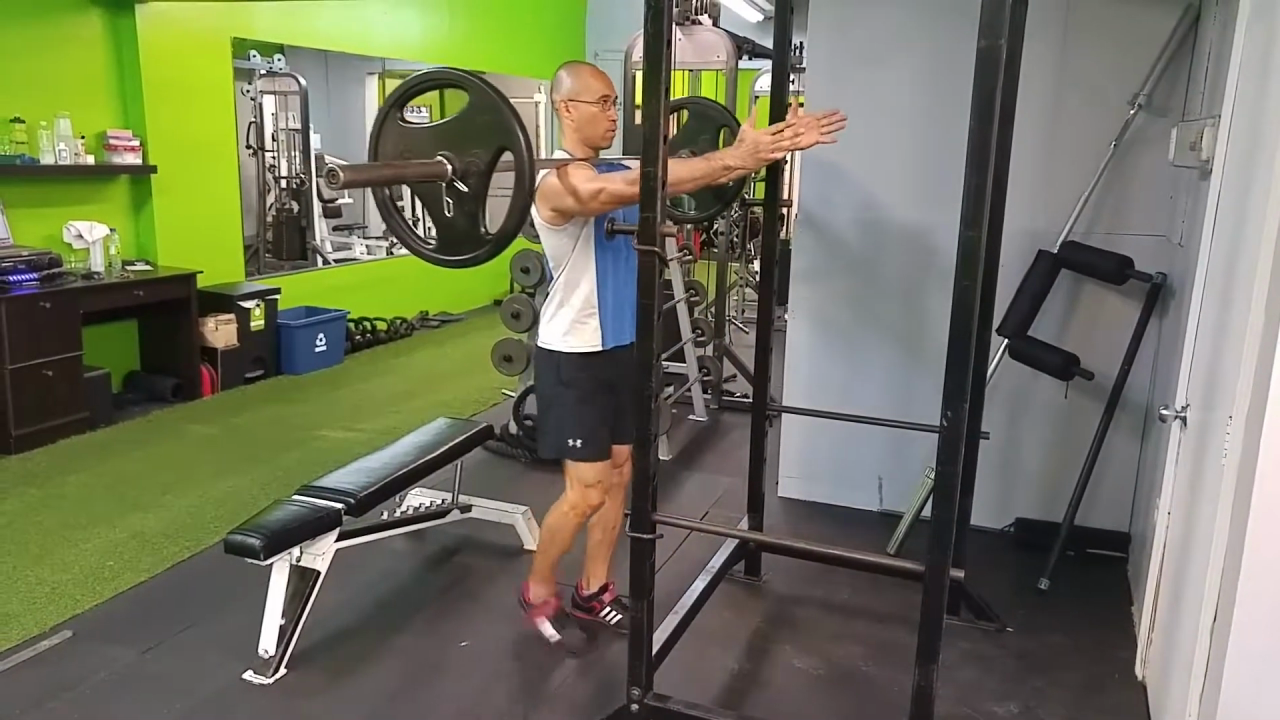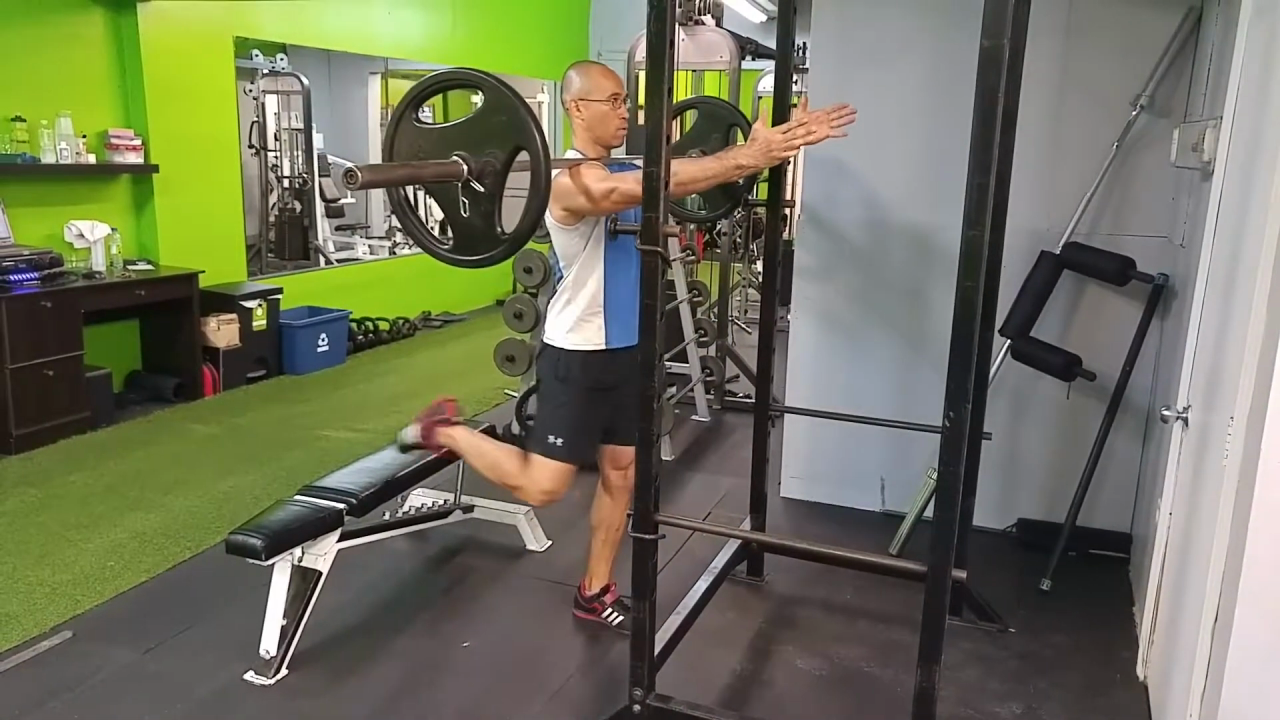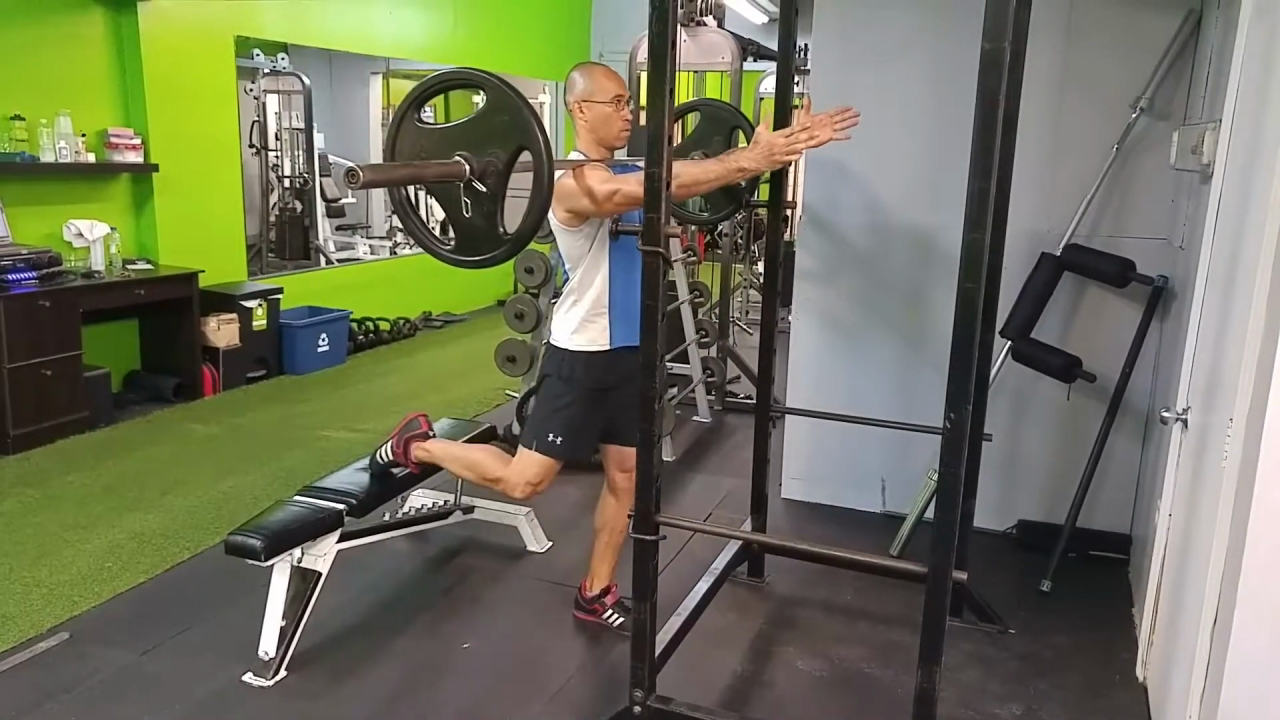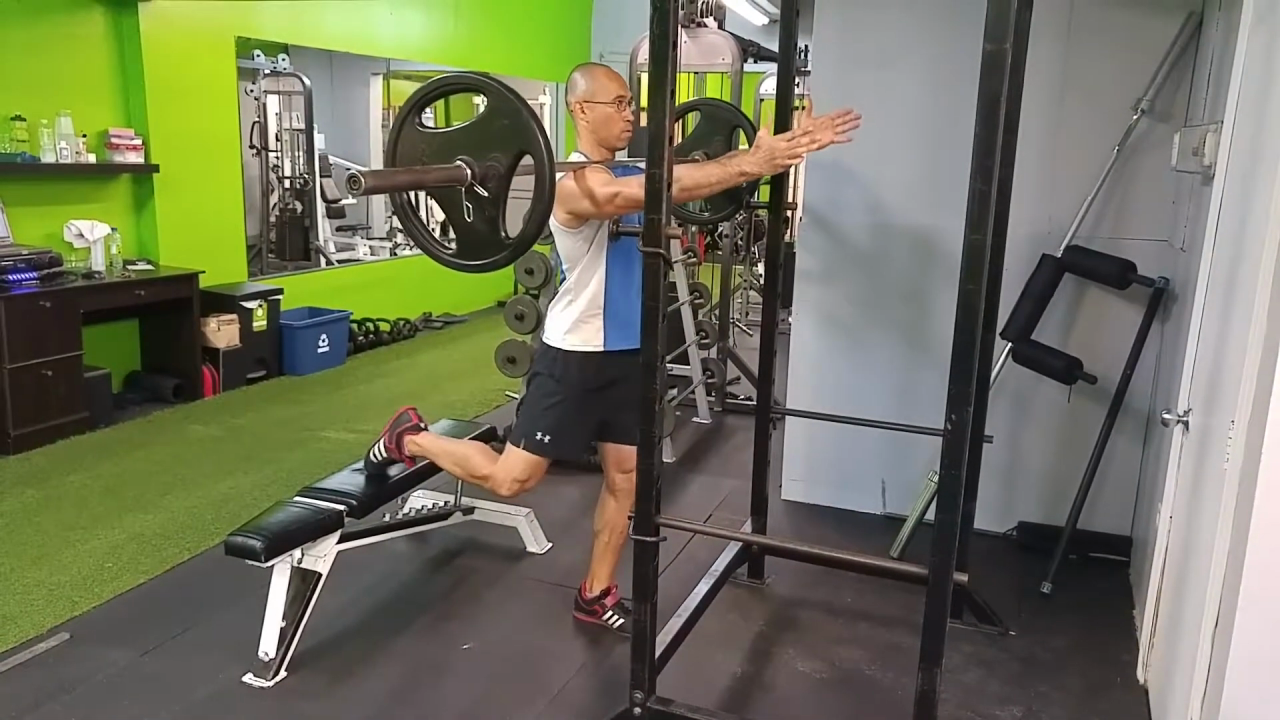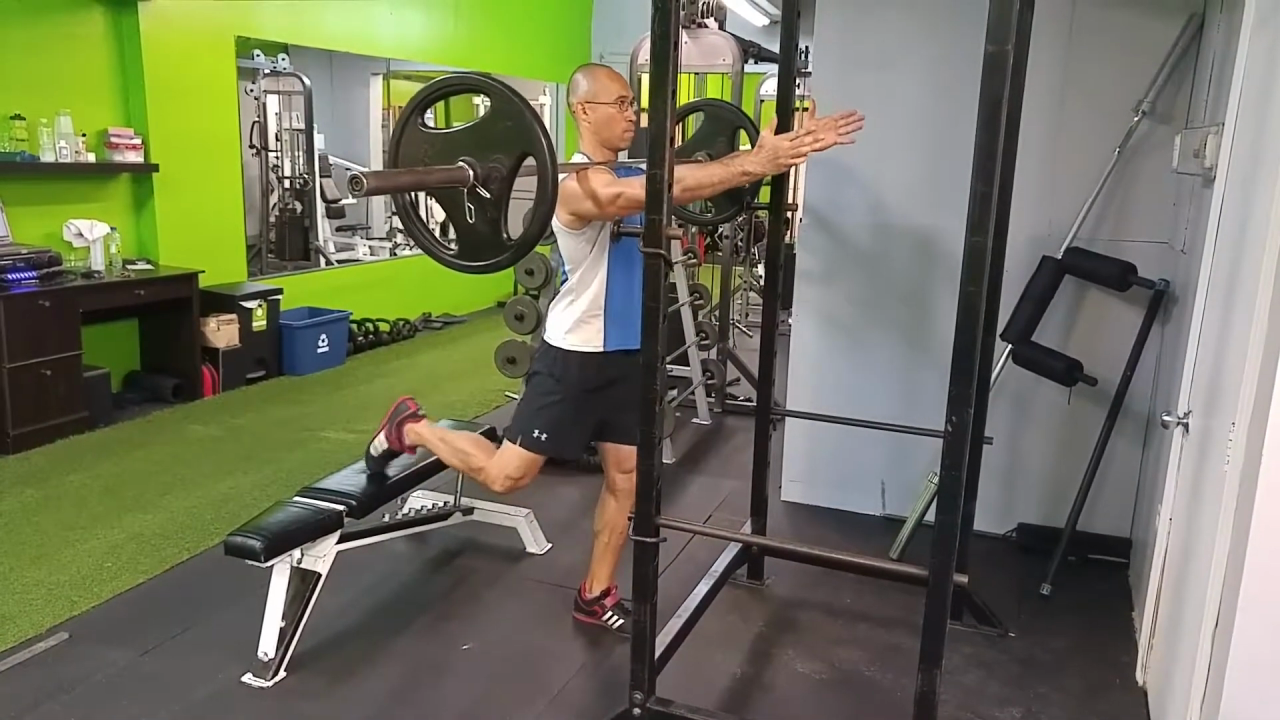
dt=0.3s
person 1, frame 1
left shoulder: (612, 174)
right shoulder: (560, 182)
left elbow: (670, 179)
right elbow: (637, 186)
left wrist: (771, 147)
right wrist: (733, 157)
left hip: (618, 348)
right hip: (572, 356)
left knee: (618, 475)
right knee: (588, 490)
left ankle: (592, 590)
right ankle: (538, 593)
person 1, frame 2
left shoulder: (624, 172)
right shoulder: (572, 181)
left elbow: (678, 178)
left wrist: (779, 141)
right wrist: (746, 158)
left hip: (623, 348)
right hip: (576, 353)
left knee: (621, 475)
right knee: (541, 487)
left ankle: (596, 593)
right ankle: (445, 431)
person 1, frame 3
left shoulder: (627, 173)
right shoulder: (577, 183)
left wrist: (788, 142)
right wrist: (748, 161)
left hip: (628, 351)
right hip: (581, 355)
left knee: (625, 477)
right knee: (523, 480)
left ankle: (596, 593)
right ankle: (417, 445)
person 1, frame 4
left shoulder: (628, 174)
right shoulder: (576, 184)
left elbow: (677, 179)
right elbow: (655, 191)
left wrist: (785, 147)
right wrist: (750, 165)
left hip: (626, 352)
right hip: (574, 356)
left knee: (626, 477)
right knee: (510, 477)
left ankle: (597, 595)
right ankle: (409, 438)
person 1, frame 5
left shoulder: (631, 175)
right shoulder: (579, 185)
left elbow: (676, 183)
left wrist: (788, 147)
right wrist: (753, 164)
left hip: (625, 353)
right hip: (574, 355)
left knee: (626, 478)
right knee: (506, 473)
left ankle: (596, 595)
right ankle: (409, 429)
